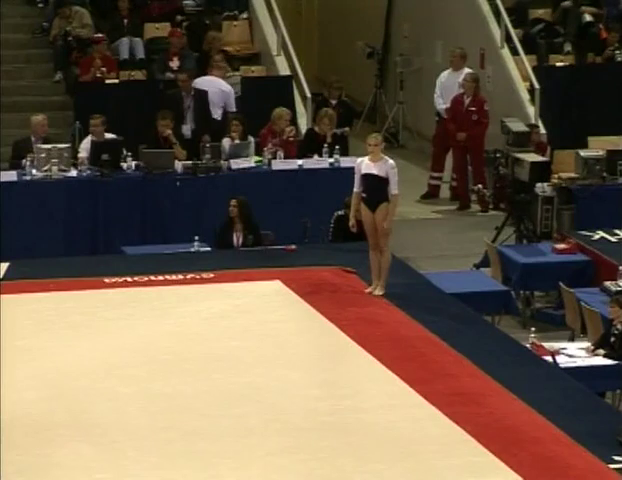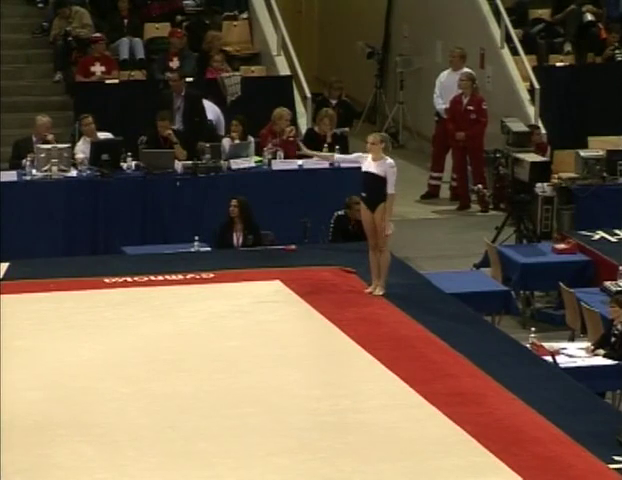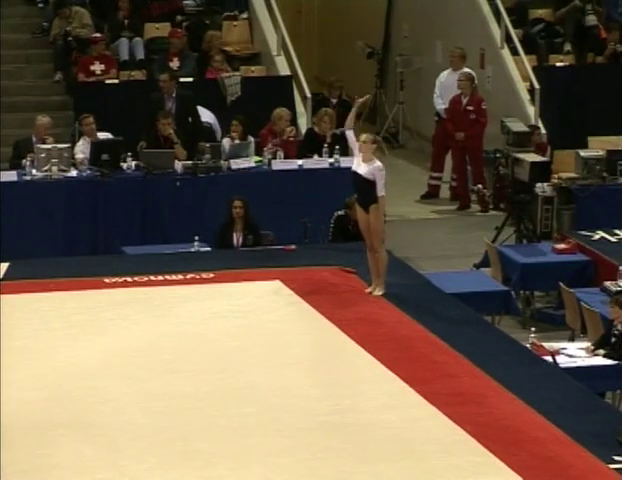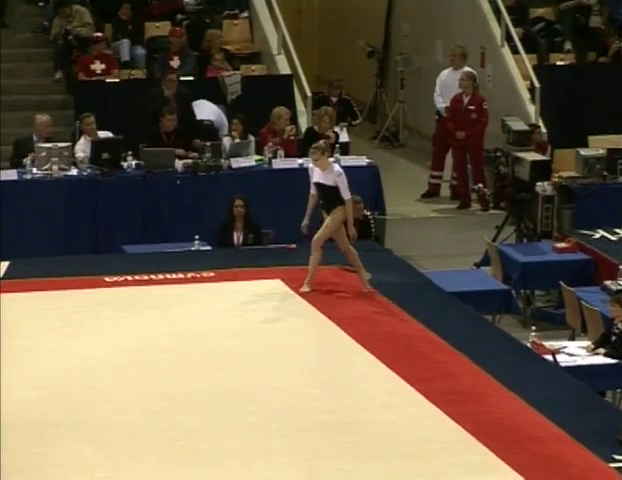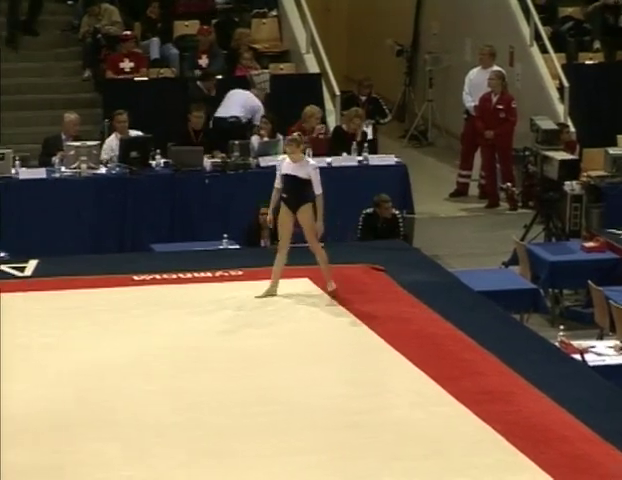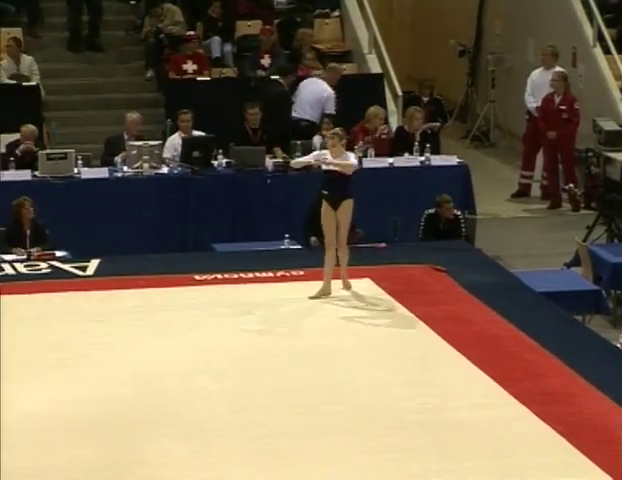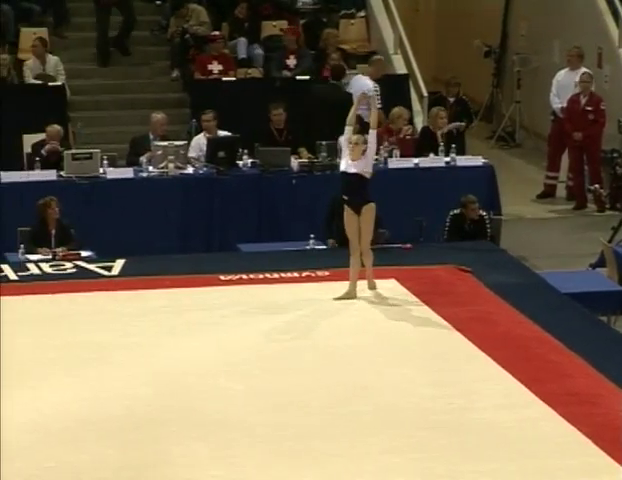
dt=0.7s
person 1, frame 1
left shoulder: (389, 164)
right shoulder: (360, 163)
left elbow: (394, 193)
right elbow: (357, 190)
left wrist: (390, 219)
right wrist: (352, 215)
left hip: (381, 205)
right hip: (366, 205)
left knee: (383, 246)
right knee: (372, 246)
left ankle: (382, 284)
right ankle: (374, 282)
person 1, frame 2
left shoulder: (389, 164)
right shoulder: (364, 158)
left elbow: (390, 193)
right elbow: (337, 158)
left wrist: (388, 219)
right wrist: (311, 153)
left hip: (381, 205)
right hip: (366, 204)
left knee: (382, 245)
right knee: (372, 245)
left ankle: (381, 284)
right ankle: (374, 282)
person 1, frame 3
left shoulder: (377, 167)
right shoulder: (357, 156)
left elbow: (381, 196)
right elbow: (348, 129)
left wrist: (381, 219)
right wrist: (356, 107)
left hip: (373, 207)
right hip: (360, 205)
left knee: (377, 246)
right knee: (369, 246)
left ankle: (380, 284)
right ankle: (374, 282)
person 1, frame 4
left shoulder: (336, 171)
right shoulder: (312, 169)
left elbow: (347, 198)
right elbow: (313, 194)
left wrist: (351, 225)
right wrist: (307, 217)
left hip: (338, 210)
right hip: (326, 210)
left knee: (316, 241)
right knee: (344, 246)
left ankle: (308, 282)
right ankle: (363, 275)
person 1, frame 5
left shoulder: (310, 165)
right shoulder: (282, 161)
left elbow: (318, 193)
right elbow: (277, 187)
left wrist: (319, 220)
right wrist: (270, 210)
left hip: (303, 206)
right hip: (286, 205)
left knee: (313, 244)
right knee: (282, 246)
left ankle: (329, 280)
right ankle: (273, 286)
person 1, frame 6
left shoulder: (348, 157)
right shoulder: (321, 155)
left elbow: (352, 167)
right elbow: (294, 163)
left wrist: (329, 162)
right wrist: (310, 162)
left hip: (344, 201)
right hip: (327, 202)
left knee: (341, 241)
right knee: (329, 243)
left ankle: (344, 277)
right ankle: (326, 286)
person 1, frame 7
left shoulder: (367, 159)
right shoulder: (345, 155)
left elbow: (373, 128)
right elbow: (349, 125)
left wrist: (373, 105)
right wrist: (357, 103)
left hip: (365, 206)
right hip: (349, 207)
left knee: (364, 246)
right knee: (353, 248)
left ankle: (370, 277)
right ankle: (352, 288)
person 2, frame 1
right shoulder: (444, 75)
right elbow: (437, 95)
right wrist: (444, 108)
right hip: (443, 117)
right knee: (438, 152)
left ankle: (456, 189)
right ankle: (433, 188)
person 2, frame 2
right shoulder: (443, 75)
right elbow: (436, 95)
right wrist: (443, 109)
right hip: (443, 117)
right knee: (437, 153)
right ankle: (433, 188)
person 2, frame 3
left shoulder: (469, 75)
right shoulder: (443, 75)
right elbow: (436, 95)
right wrist: (443, 109)
right hip: (442, 117)
right knee: (437, 153)
right ankle: (433, 188)
person 2, frame 4
right shoulder: (444, 74)
right elbow: (437, 94)
right wrist: (444, 108)
right hip: (443, 116)
right knee: (438, 151)
right ankle: (433, 187)
person 2, frame 5
right shoulder: (473, 73)
right elbow: (466, 92)
right wrist: (473, 106)
right hip: (472, 115)
right knee: (466, 150)
left ankle: (485, 187)
right ankle: (462, 186)
person 2, frame 6
right shoulder: (535, 73)
right elbow: (528, 94)
right wrist: (535, 107)
right hip: (534, 116)
right knee: (528, 152)
left ankle: (547, 188)
right ankle: (524, 187)
person 2, frame 7
right shoulder: (560, 74)
right elbow: (553, 94)
right wrist: (560, 108)
right hip: (559, 117)
right knee: (553, 152)
left ankle: (572, 188)
right ankle: (549, 187)
person 3, frame 1
left shoulder: (481, 101)
right shoulder: (456, 100)
left elbow: (484, 124)
right elbow: (450, 120)
left wrist: (468, 135)
right wrist: (455, 133)
left hip: (475, 142)
right hip: (457, 141)
left knee: (478, 170)
right knee: (460, 171)
left ankle: (483, 202)
right ankle: (464, 201)
person 3, frame 2
left shoulder: (479, 100)
right shoulder: (455, 100)
left elbow: (482, 123)
right elbow: (449, 120)
left wrist: (466, 134)
right wrist: (454, 133)
left hip: (474, 142)
right hip: (457, 141)
left knee: (478, 170)
right knee: (460, 171)
left ankle: (483, 202)
right ankle: (464, 201)
person 3, frame 3
left shoulder: (478, 101)
right shoulder: (454, 100)
left elbow: (482, 123)
right elbow: (448, 120)
left wrist: (466, 134)
right wrist: (454, 133)
left hip: (473, 142)
right hip: (456, 142)
left knee: (477, 170)
right knee: (459, 170)
left ankle: (483, 202)
right ankle: (464, 201)
person 3, frame 4
left shoulder: (480, 100)
right shoulder: (455, 99)
left elbow: (483, 122)
right elbow: (449, 119)
left wrist: (467, 134)
right wrist: (454, 132)
left hip: (474, 141)
right hip: (457, 140)
left knee: (478, 169)
right knee: (460, 169)
left ankle: (483, 201)
right ankle: (464, 200)
person 3, frame 5
left shoulder: (508, 99)
right shoulder: (484, 98)
left elbow: (512, 121)
right elbow: (478, 118)
left wrist: (495, 133)
right wrist: (484, 131)
left hip: (503, 140)
right hip: (486, 139)
left knee: (506, 168)
right knee: (488, 168)
left ankle: (512, 200)
right ankle: (493, 199)
person 3, frame 6
left shoulder: (571, 100)
right shoulder: (547, 99)
left elbow: (575, 122)
right elbow: (541, 119)
left wrist: (558, 133)
right wrist: (546, 132)
left hip: (565, 140)
right hip: (548, 140)
left knee: (569, 169)
right knee: (551, 169)
left ankle: (574, 201)
right ankle: (555, 200)
person 3, frame 7
left shoulder: (597, 100)
right shoulder: (572, 100)
left elbow: (600, 123)
right elbow: (566, 119)
left wrist: (584, 134)
right wrist: (572, 133)
left hip: (591, 141)
right hip: (574, 141)
left knee: (594, 170)
right knee: (576, 170)
left ankle: (600, 202)
right ankle: (580, 201)
